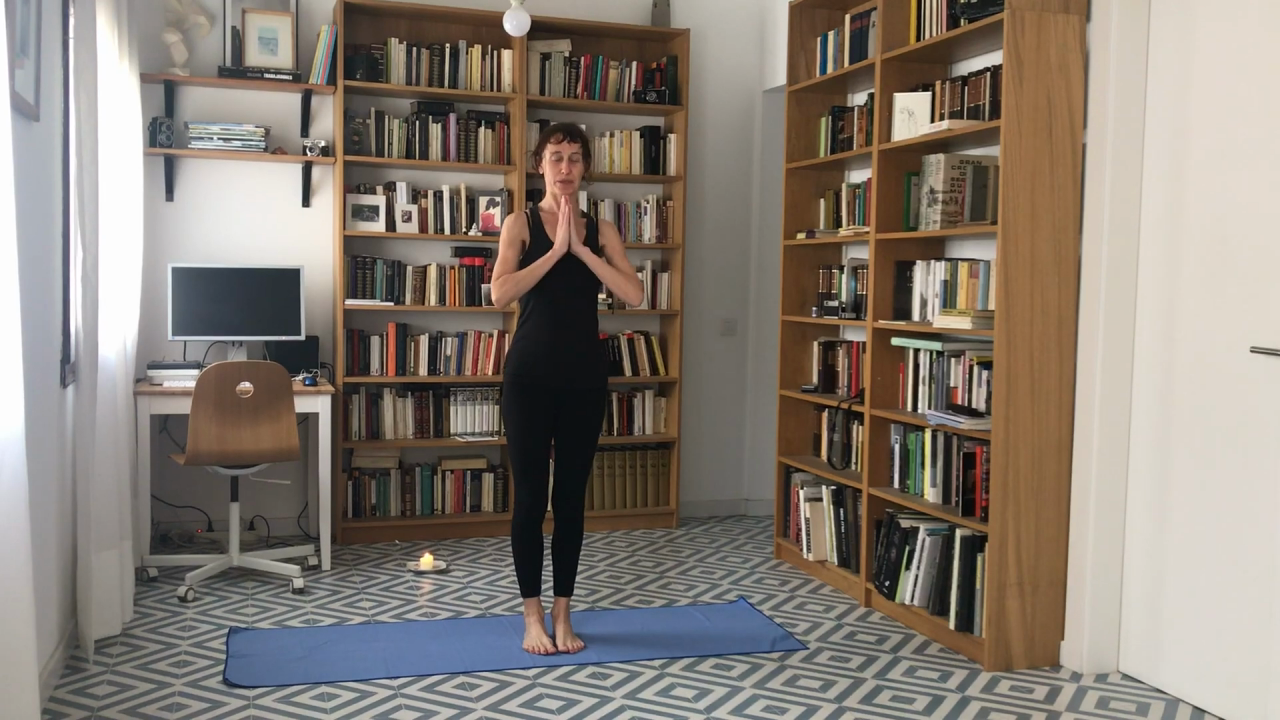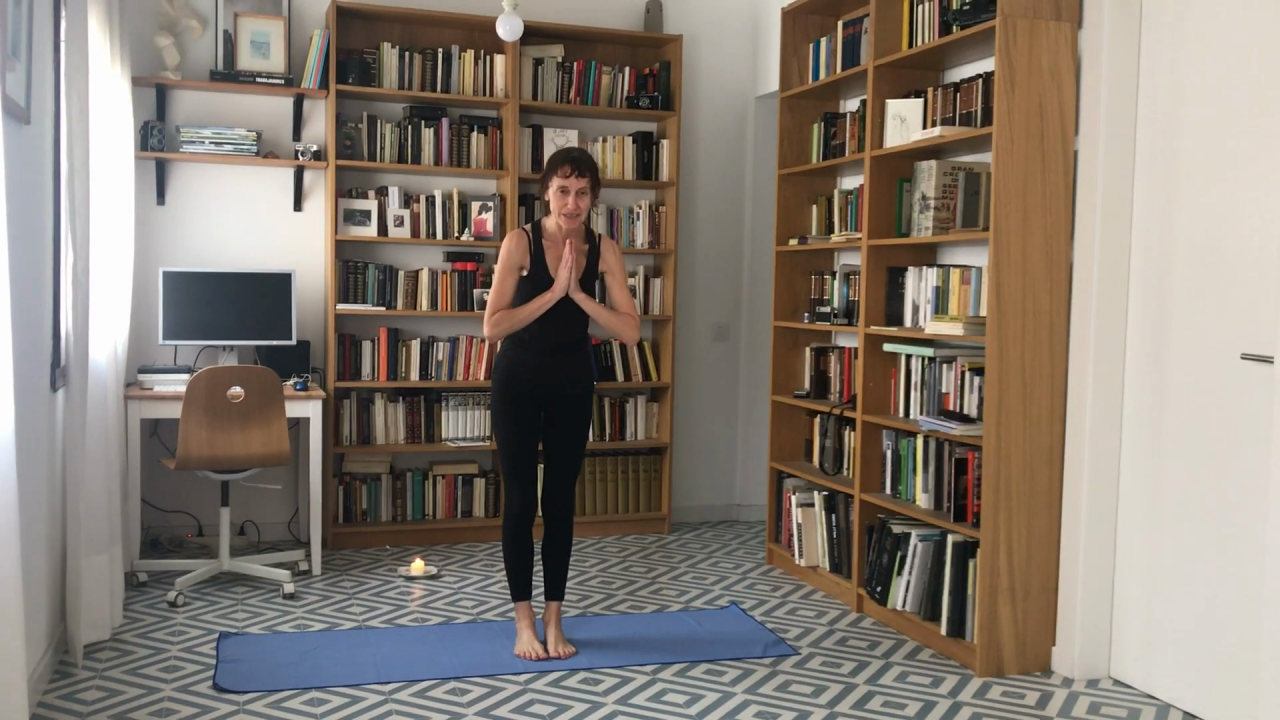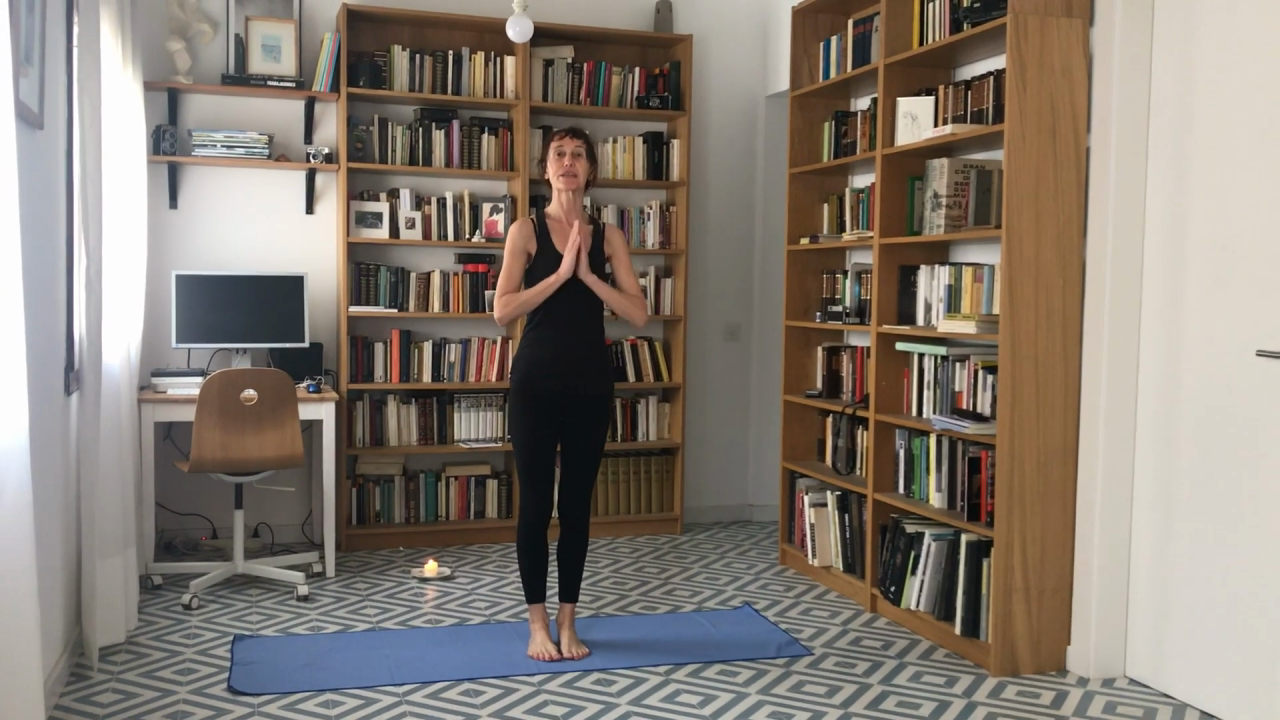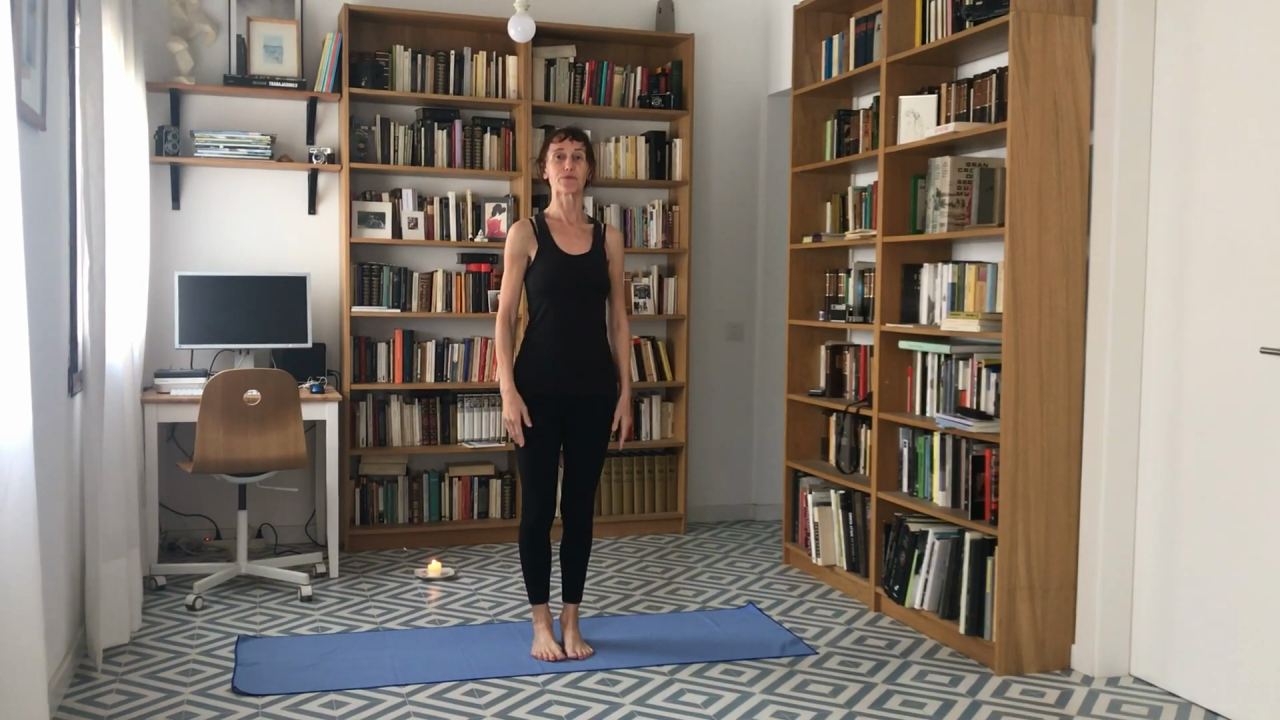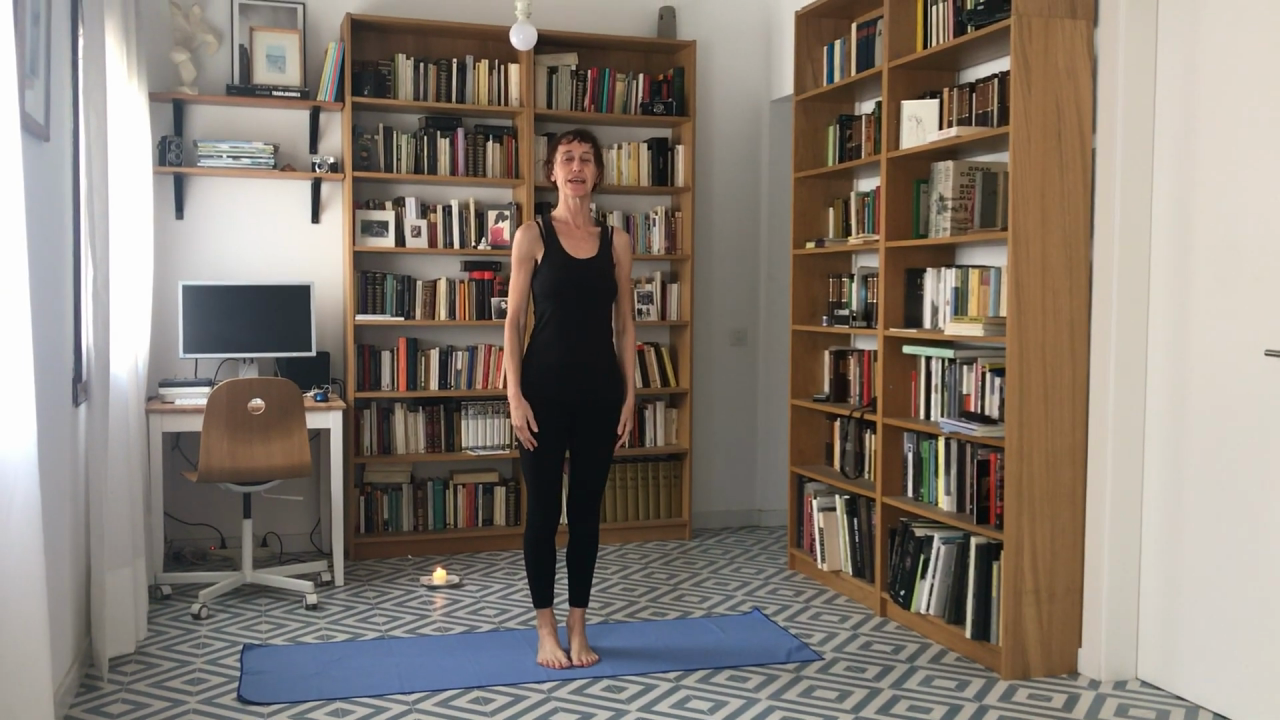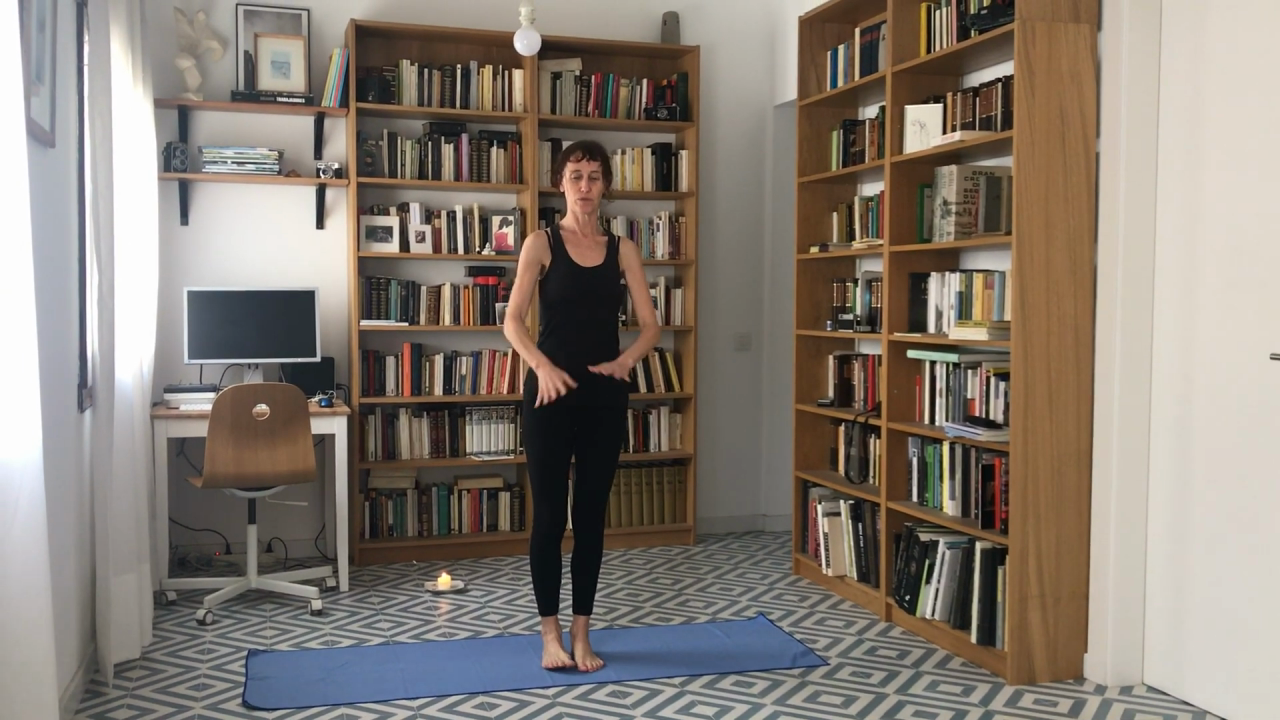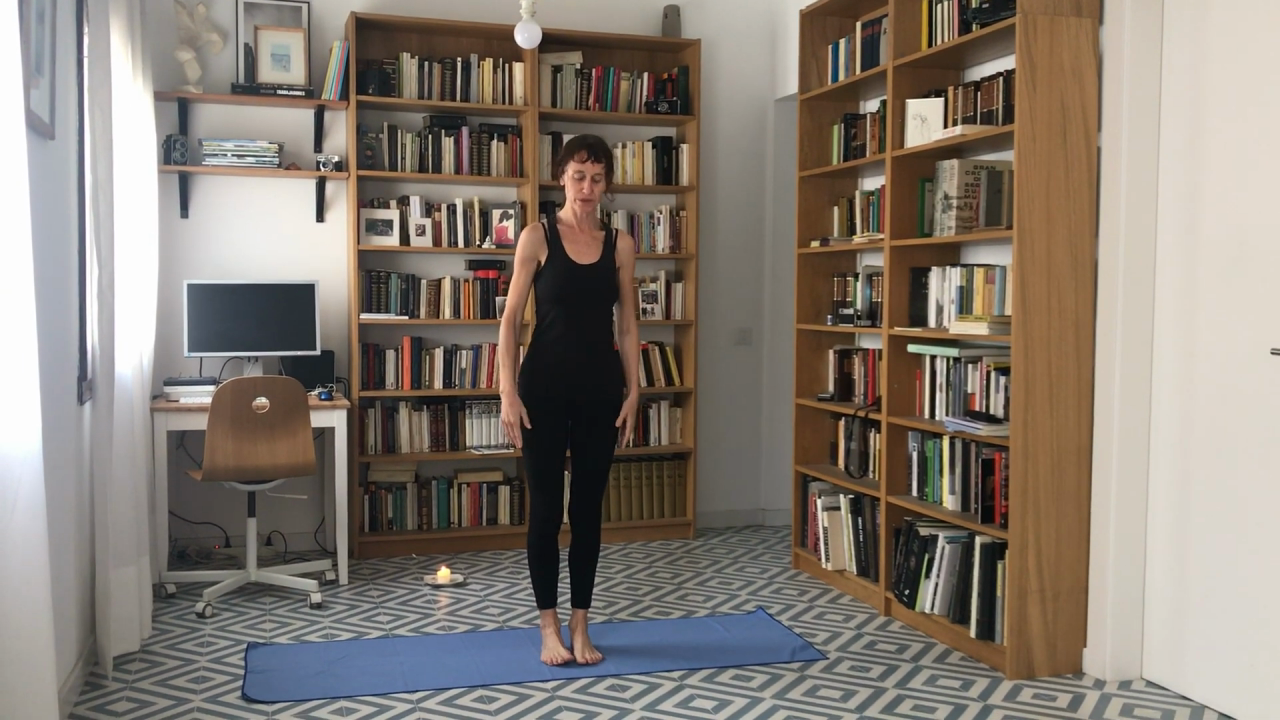
dt=0.7s
person 1, frame 1
left shoulder: (600, 229)
right shoulder: (521, 222)
left elbow: (635, 294)
right elbow: (500, 293)
left wrist: (579, 247)
right wrist: (556, 247)
left hip: (585, 371)
right hip: (530, 369)
left knee: (571, 496)
right knee: (530, 495)
left ankle: (562, 614)
right ankle: (533, 616)
person 1, frame 2
left shoulder: (603, 249)
right shoulder: (521, 242)
left elbow: (630, 331)
right elbow: (492, 326)
left wrist: (577, 293)
right wrist: (554, 291)
left hip: (572, 382)
right hip: (518, 379)
left knee: (560, 500)
right knee: (520, 500)
left ankle: (554, 619)
right ankle: (524, 622)
person 1, frame 3
left shoulder: (608, 235)
right shoulder: (526, 230)
left elbow: (639, 313)
right elbow: (502, 309)
left wrist: (588, 275)
right wrist: (561, 271)
left hip: (591, 378)
right hip: (537, 377)
left knee: (577, 502)
right knee: (536, 502)
left ankle: (568, 621)
right ankle: (538, 623)
person 1, frame 4
left shoulder: (607, 237)
right shoulder: (526, 232)
left elbow: (618, 321)
right elbow: (505, 317)
left wrist: (625, 392)
right wrist: (508, 390)
left hip: (594, 383)
right hip: (540, 381)
left knee: (580, 504)
right knee: (539, 504)
left ankle: (571, 621)
right ankle: (541, 623)
person 1, frame 5
left shoulder: (616, 240)
right shoulder: (532, 235)
left elbow: (624, 324)
right elbow: (514, 321)
left wrist: (629, 395)
right wrist: (515, 394)
left hip: (599, 388)
right hip: (546, 386)
left knee: (586, 509)
right knee: (543, 509)
left ankle: (577, 627)
right ankle: (546, 629)
person 1, frame 6
left shoulder: (622, 249)
right shoulder: (541, 243)
left elbow: (650, 321)
right elbow: (513, 320)
left wrist: (627, 358)
right wrist: (541, 365)
left hip: (604, 395)
right hip: (551, 394)
left knee: (591, 514)
right knee: (549, 514)
left ankle: (581, 632)
right ankle: (551, 633)
person 1, frame 7
left shoulder: (620, 243)
right shoulder: (538, 236)
left elbow: (627, 323)
right elbow: (511, 319)
left wrist: (633, 389)
right wrist: (508, 390)
left hip: (600, 386)
right hip: (545, 384)
left knee: (588, 509)
right knee: (546, 508)
left ankle: (580, 626)
right ankle: (550, 626)
